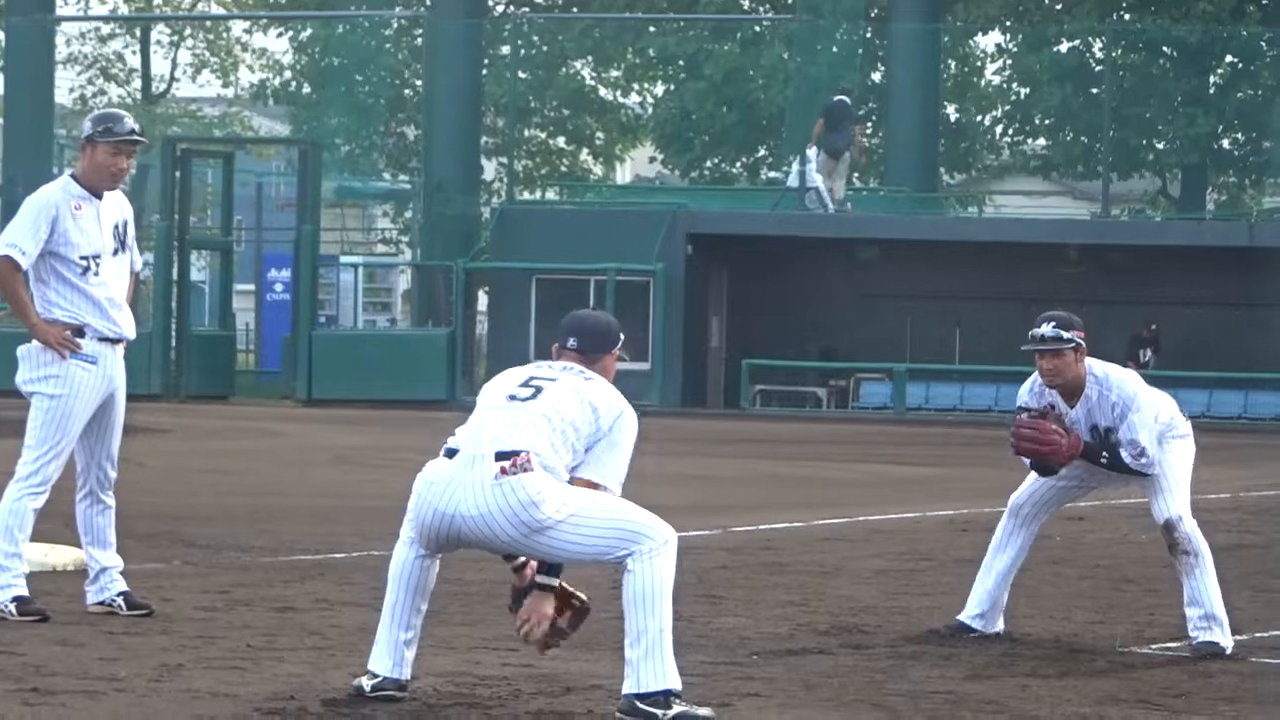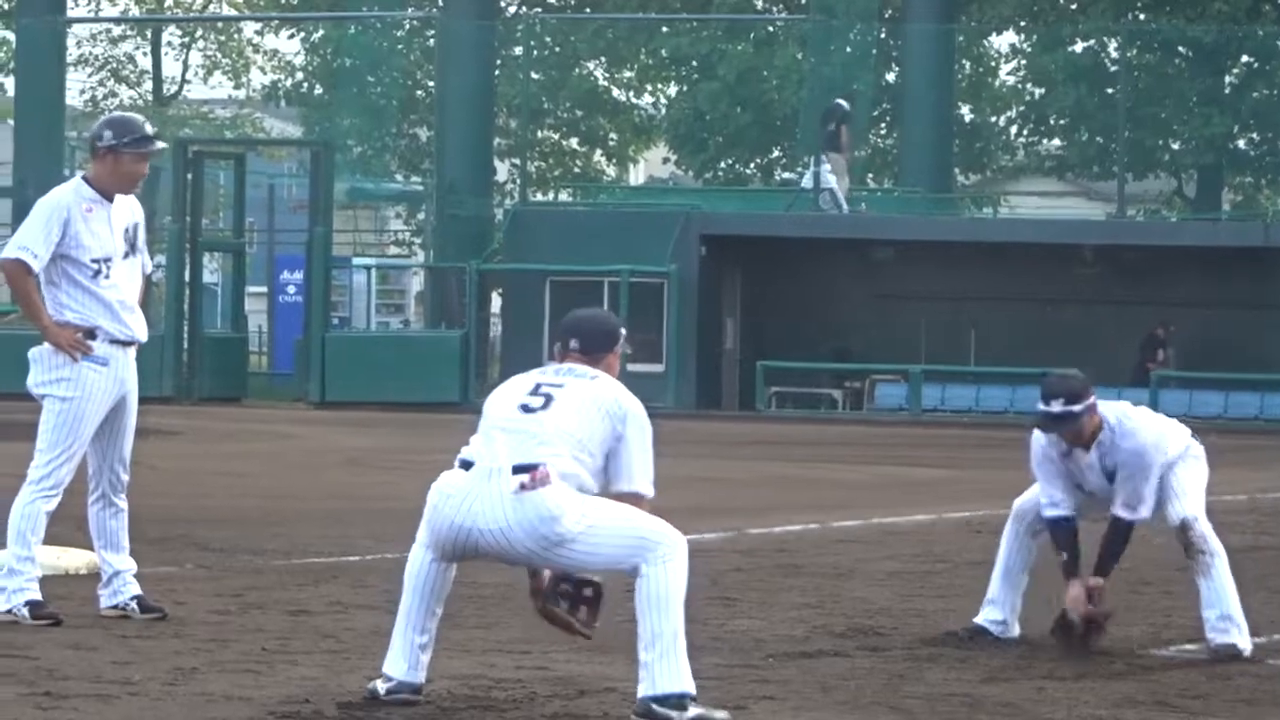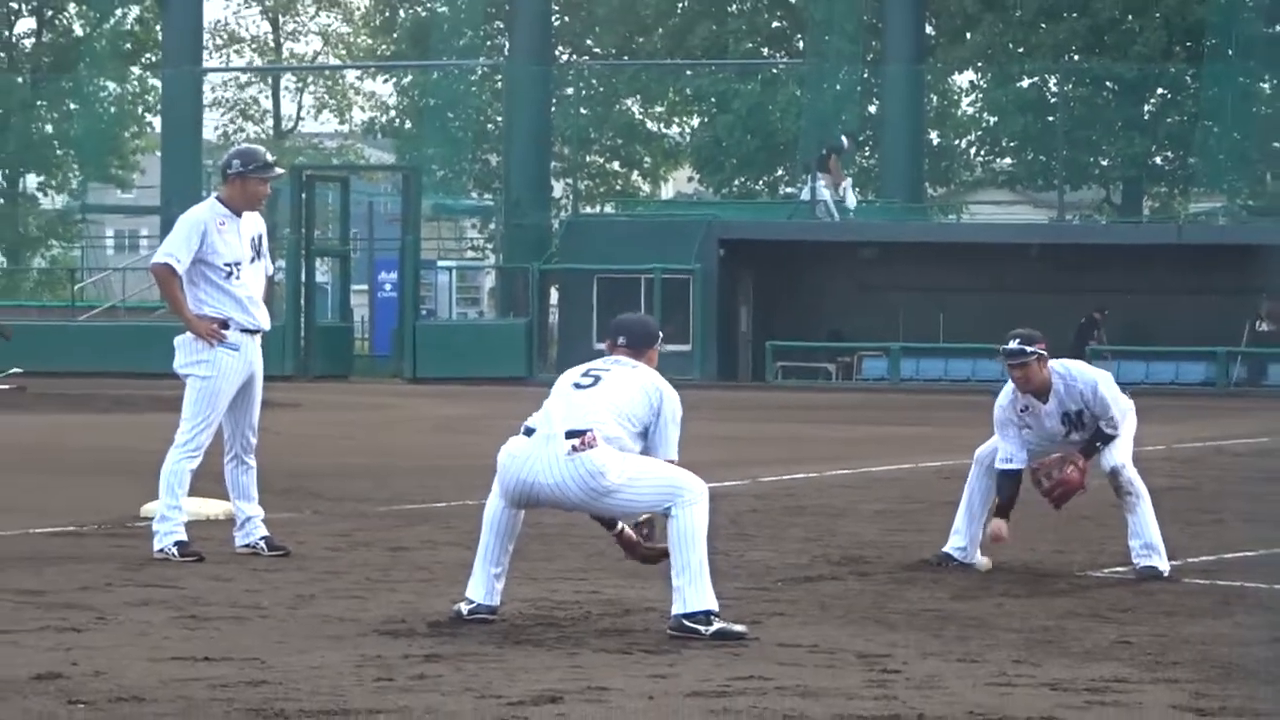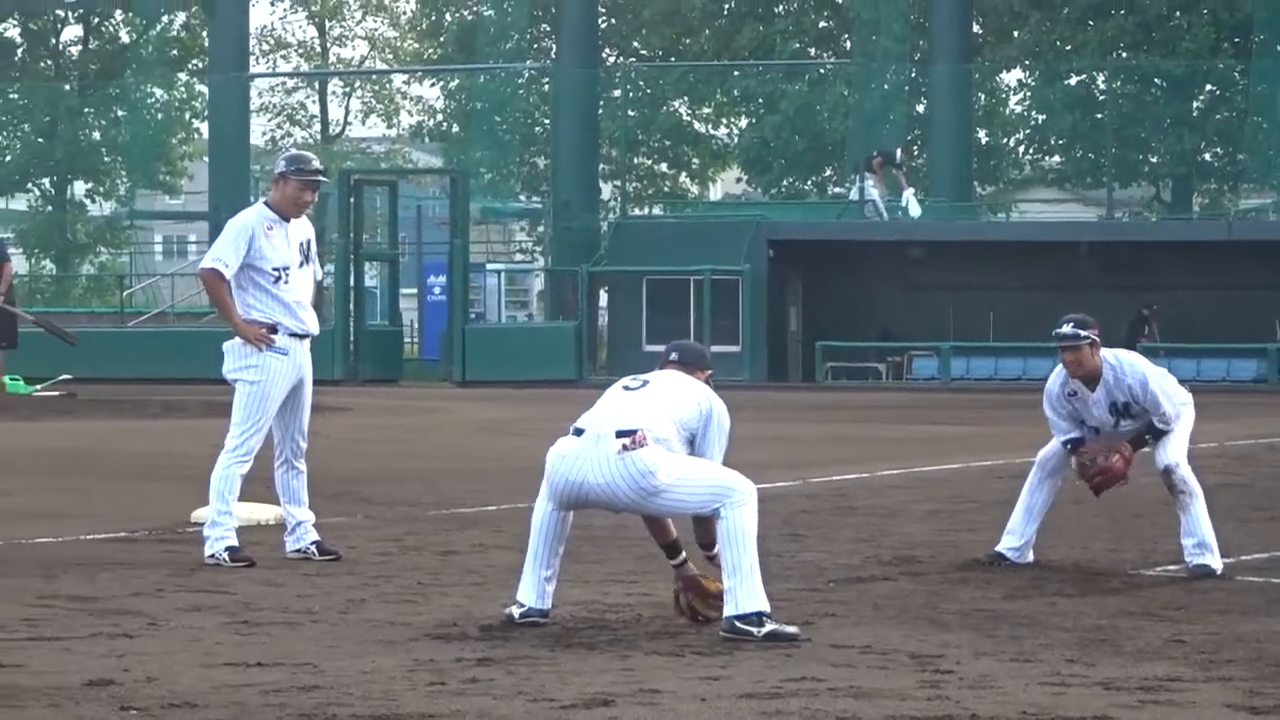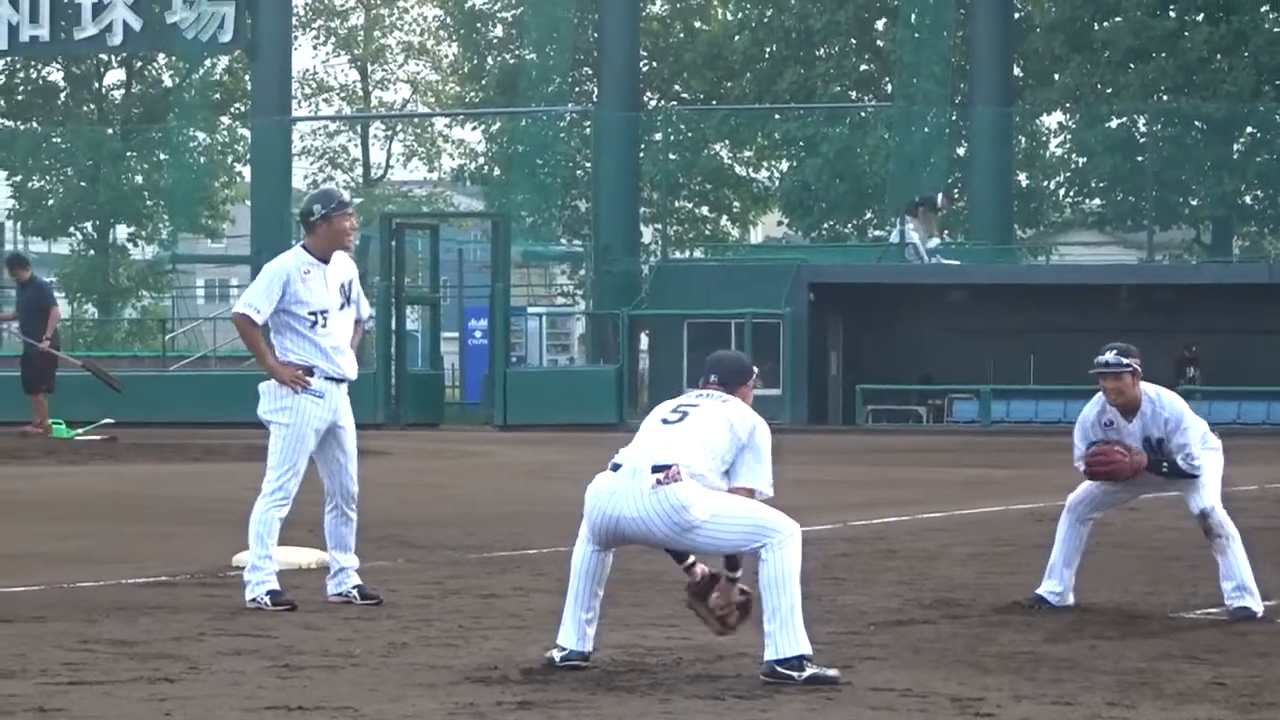
dt=0.7s
person 1, frame 1
left shoulder: (120, 206)
right shoulder: (52, 201)
left hip: (113, 357)
right hip: (70, 358)
left knee: (101, 479)
left ankle: (107, 584)
person 1, frame 2
left shoulder: (131, 208)
right shoulder: (63, 203)
right wrist: (48, 327)
left hip: (124, 360)
right hip: (81, 361)
left knee: (113, 483)
right knee: (48, 478)
left ankle: (119, 589)
person 1, frame 3
left shoulder: (256, 222)
right shoulder: (201, 218)
right elbow: (162, 266)
right wrist: (189, 320)
left hip: (251, 345)
right hip: (217, 346)
left knee: (243, 445)
right knee: (191, 441)
left ankle: (249, 531)
right ankle: (168, 534)
person 1, frame 4
left shoulder: (304, 227)
right shoulder: (248, 223)
right elbow: (210, 271)
right wrist: (238, 324)
left hip: (301, 350)
right hip: (266, 351)
left knee: (293, 450)
right knee: (241, 447)
left ankle: (301, 535)
right ankle: (219, 540)
person 1, frame 5
left shoulder: (346, 267)
right shoulder: (285, 268)
right elbow: (243, 315)
right wrist: (273, 367)
left hip: (338, 393)
right hip: (301, 394)
left knee: (345, 491)
right knee: (279, 491)
left ankle: (344, 579)
right ankle: (260, 584)
person 2, frame 1
left shoulder: (505, 378)
right shoulder: (613, 404)
right elbow: (584, 499)
left wrist: (517, 555)
right wrist: (546, 586)
left hip: (439, 489)
right hip: (512, 494)
left knee: (416, 539)
right knee: (653, 541)
left ankle: (386, 672)
person 2, frame 2
left shoulder: (510, 386)
right shoulder: (621, 400)
right elbow: (629, 504)
left wrist: (532, 563)
left hip: (458, 502)
right hip: (532, 508)
left knee: (432, 542)
right knee: (664, 547)
left ankle: (401, 676)
person 2, frame 3
left shoulder: (573, 373)
right shoulder: (658, 386)
right elbow: (661, 471)
left wrist: (613, 525)
right wrist: (690, 505)
left hip: (522, 461)
right hip: (583, 464)
left knee: (506, 490)
right knee: (690, 491)
left ankle: (480, 601)
right ankle: (693, 614)
person 2, frame 4
left shoulder: (622, 385)
right shoulder: (708, 399)
right elbow: (700, 489)
left wrist: (678, 560)
right wrist: (710, 551)
left hip: (571, 461)
right hip: (631, 465)
left knee: (554, 494)
right knee: (738, 494)
left ankle: (531, 604)
right ankle: (746, 617)
person 2, frame 5
left shoulder: (665, 408)
right shoulder: (750, 422)
right elbow: (741, 503)
left wrist: (687, 564)
right wrist: (731, 575)
left hip: (606, 496)
right hip: (667, 499)
left knee: (594, 536)
right knee: (781, 533)
left ankle: (572, 647)
right ankle: (787, 660)
person 3, frame 1
left shoulder: (1121, 389)
right shoulder: (1032, 394)
left elbow: (1142, 464)
right elbow: (1039, 466)
left wrist: (1080, 449)
right wrist: (1055, 456)
right hip: (1085, 450)
left knee: (1174, 519)
right knee: (1021, 508)
person 3, frame 2
left shoulder: (1135, 435)
right shoulder: (1045, 440)
left elbow: (1127, 514)
right elbow: (1058, 511)
right hip: (1096, 479)
left knee: (1188, 522)
right knee: (1025, 512)
person 3, frame 3
left shoulder: (1084, 379)
right shoulder: (1007, 403)
left elbow: (1114, 420)
right elbow: (1009, 463)
left wrist: (1081, 458)
right wrist: (1001, 516)
left hip: (1105, 422)
right hip: (1045, 431)
left knee: (1119, 467)
right knee: (985, 458)
left ankle: (1150, 559)
right ankle: (962, 550)
person 3, frame 4
left shoulder: (1133, 371)
right shoulder: (1057, 385)
left elbow: (1167, 417)
right elbow: (1069, 432)
left wrist: (1129, 449)
right wrist: (1079, 456)
left hip: (1166, 411)
right hip: (1102, 425)
left knee: (1171, 465)
right knee: (1047, 460)
left ankle: (1203, 557)
right ankle: (1014, 549)
person 3, frame 5
left shoulder: (1169, 407)
right shoulder: (1093, 413)
left elbow: (1192, 467)
right elbow: (1086, 464)
left wrist: (1145, 462)
left hip: (1195, 454)
left knee: (1207, 509)
right knee: (1077, 505)
left ankle: (1243, 599)
right ankle: (1055, 592)
